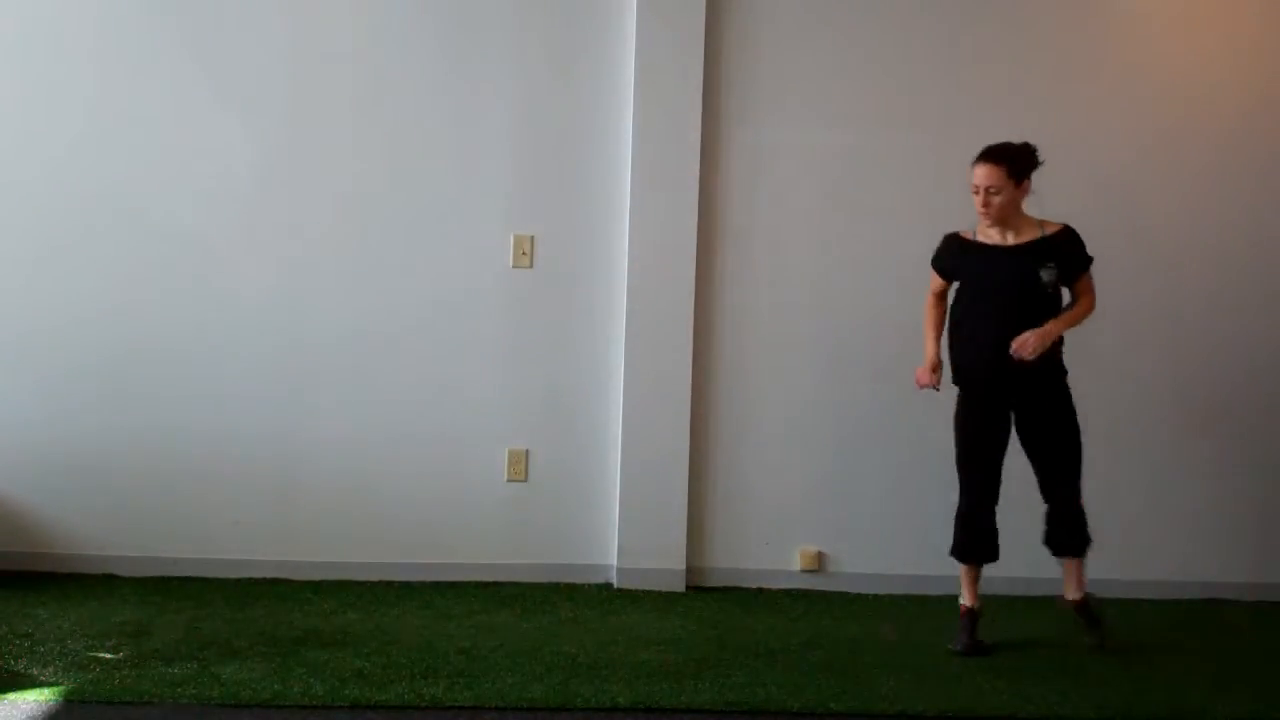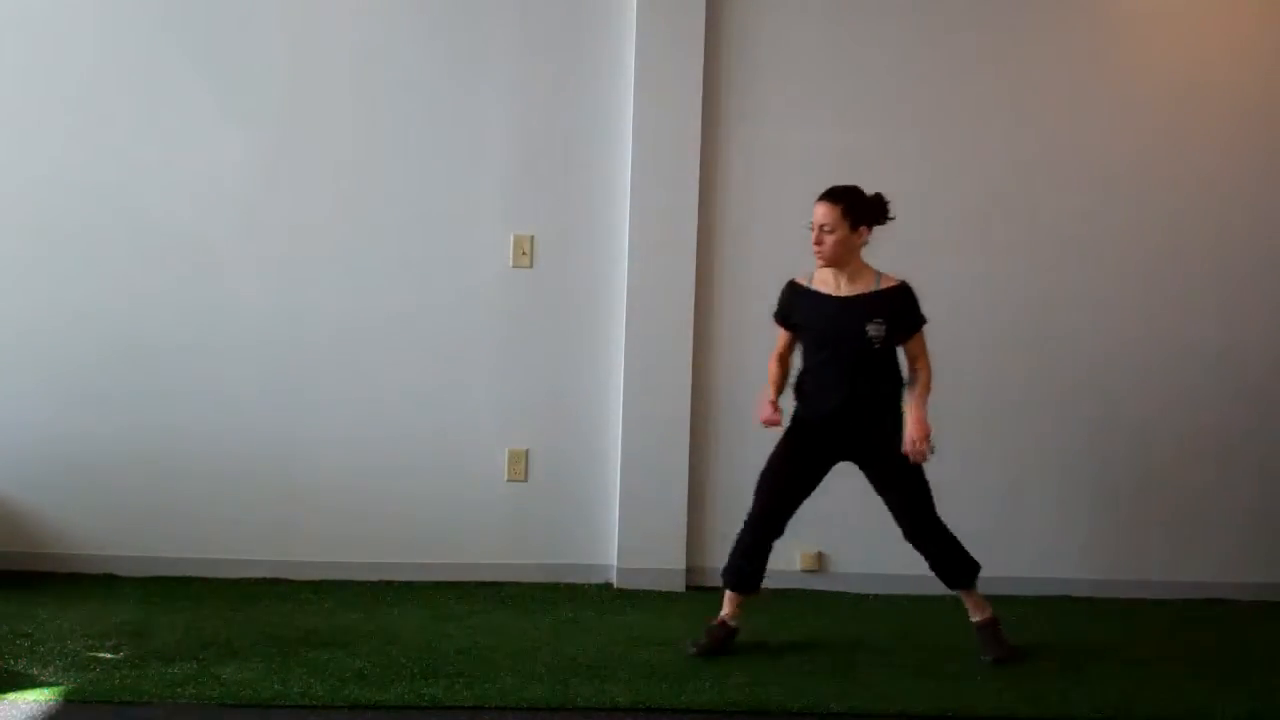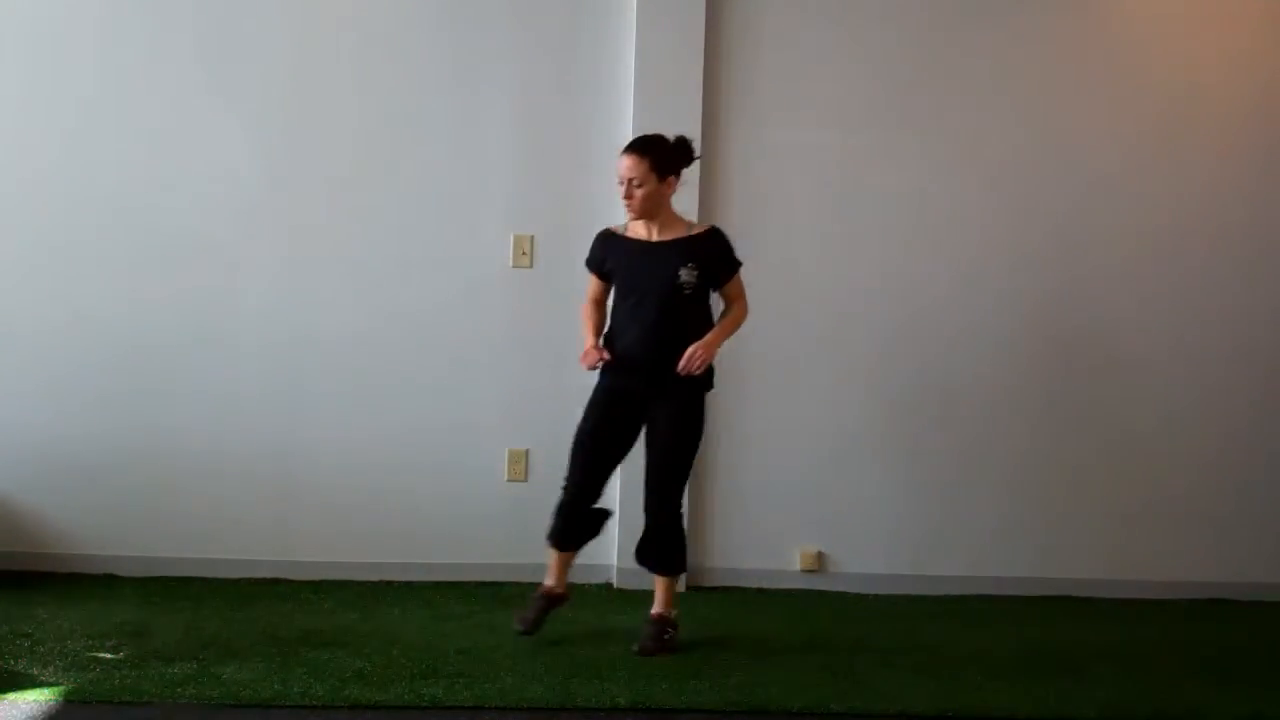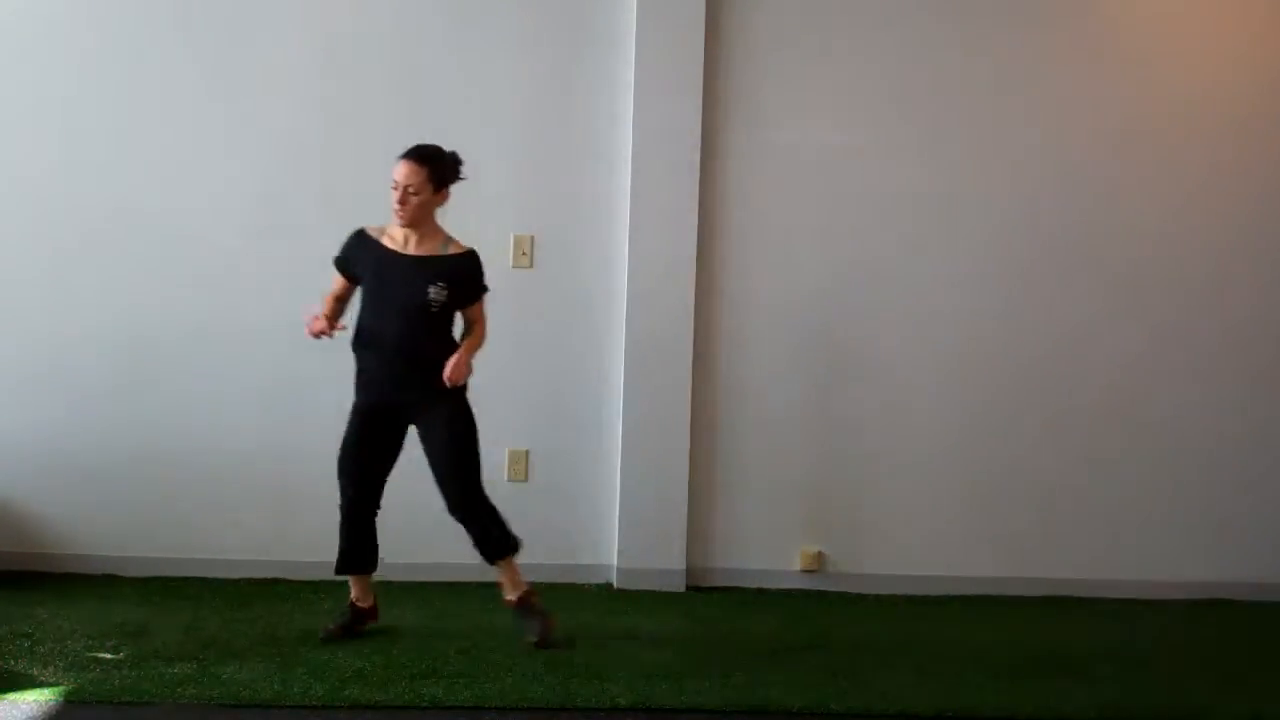
dt=0.4s
person 1, frame 1
left shoulder: (1059, 241)
right shoulder: (959, 245)
left elbow: (1085, 298)
right elbow: (936, 296)
left wrist: (1050, 330)
right wrist: (931, 353)
left hip: (1041, 384)
right hip: (978, 386)
left knee: (1063, 489)
right knee: (978, 494)
left ankle: (1076, 597)
right ankle: (970, 607)
person 1, frame 2
left shoulder: (893, 295)
right shoulder: (799, 293)
left elbow: (919, 362)
right elbow: (781, 353)
left wrist: (917, 416)
right wrist: (770, 395)
left hip: (880, 430)
right hip: (827, 422)
left knee: (922, 527)
right knee: (764, 516)
left ankle: (984, 618)
right ankle: (727, 620)
person 1, frame 3
left shoulder: (705, 243)
right shoulder: (611, 243)
left elbow: (737, 306)
right elbow: (594, 299)
left wrist: (710, 342)
right wrist: (592, 340)
left hip: (678, 388)
right hip: (620, 382)
left knee: (662, 500)
right knee: (579, 483)
left ankle: (663, 613)
right ankle: (553, 588)
person 1, frame 4
left shoulder: (459, 262)
right shoulder: (365, 244)
left elbow: (475, 327)
right elbow: (337, 296)
left wrist: (463, 356)
right wrist: (323, 318)
left hip: (436, 397)
right hip: (376, 393)
left knee: (464, 496)
right knee: (356, 497)
left ankle: (520, 596)
right ankle: (362, 603)
